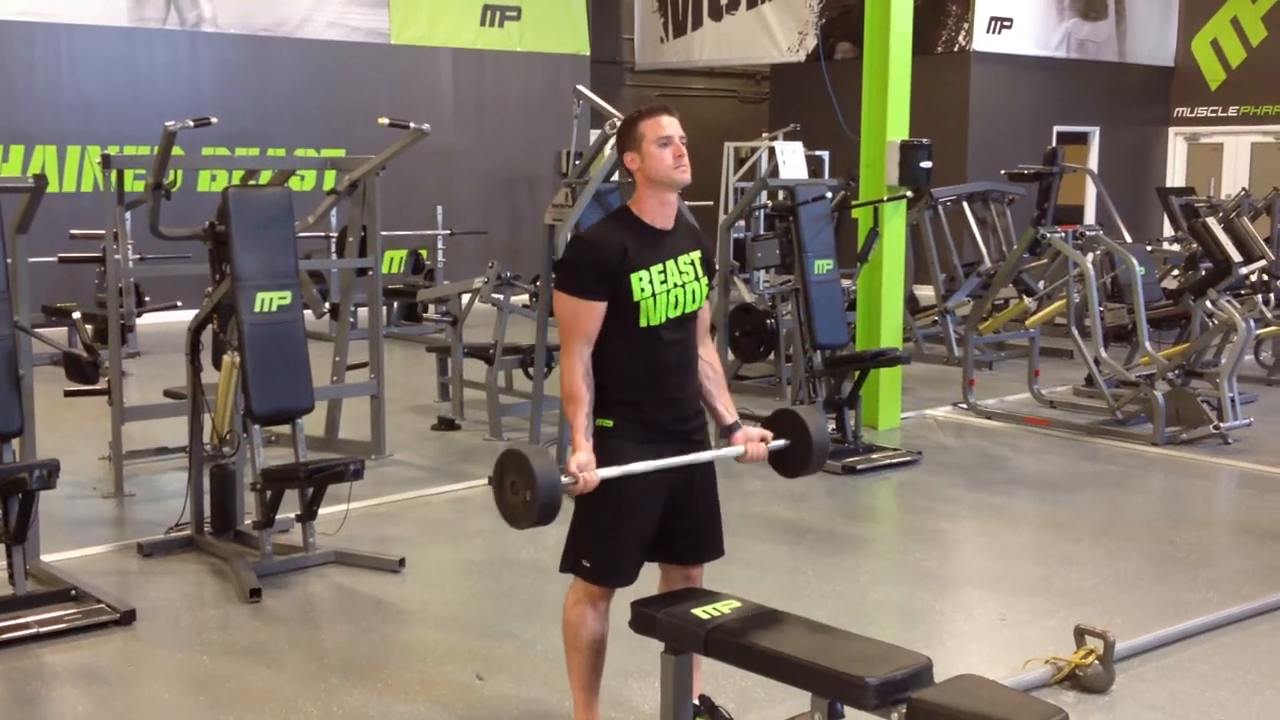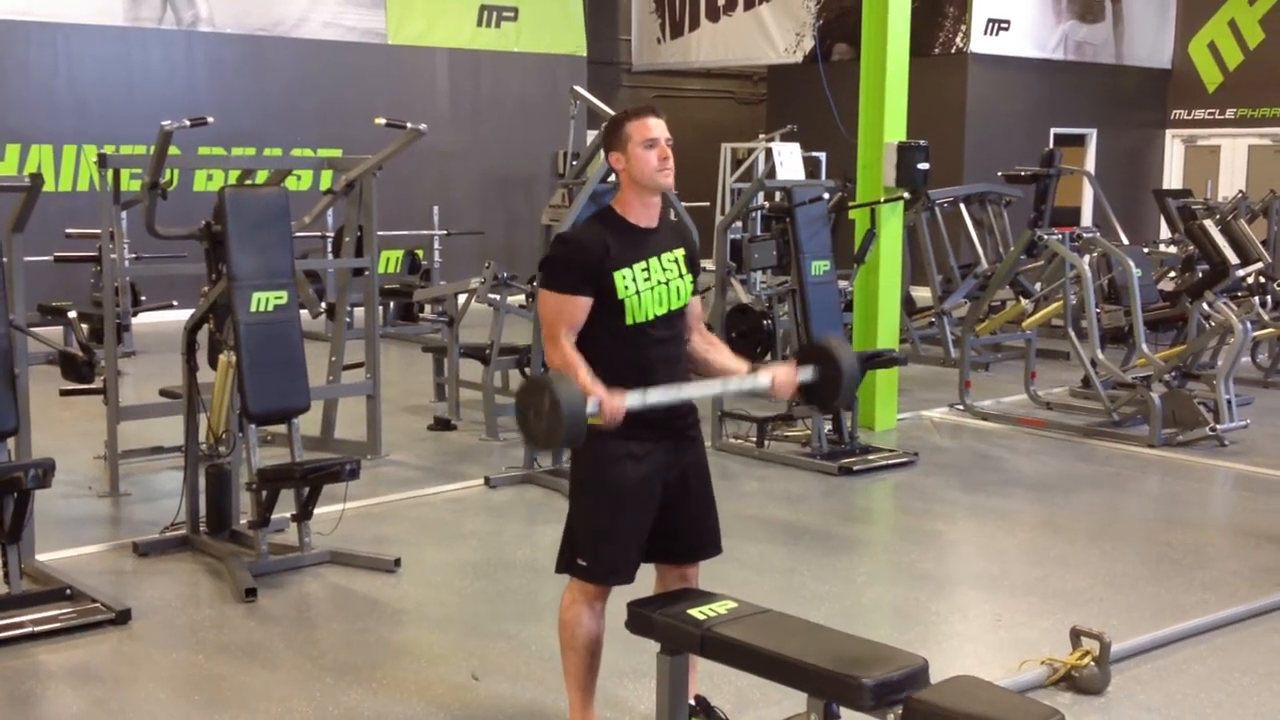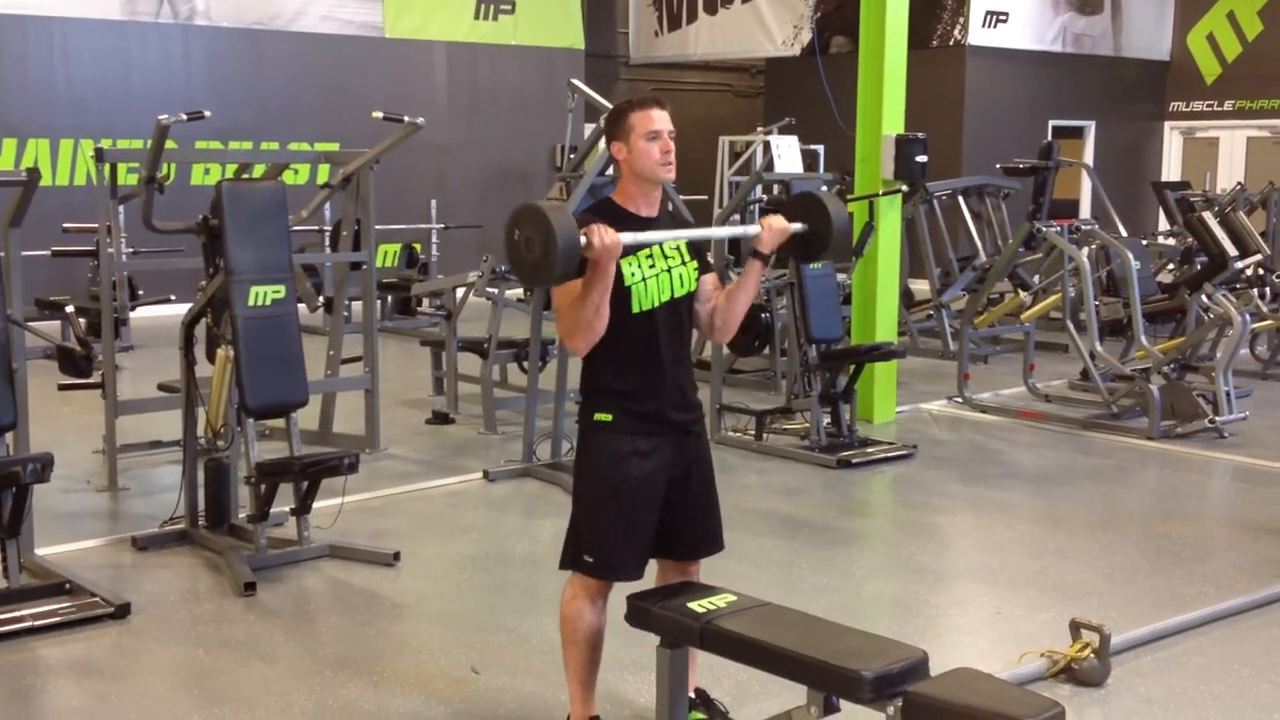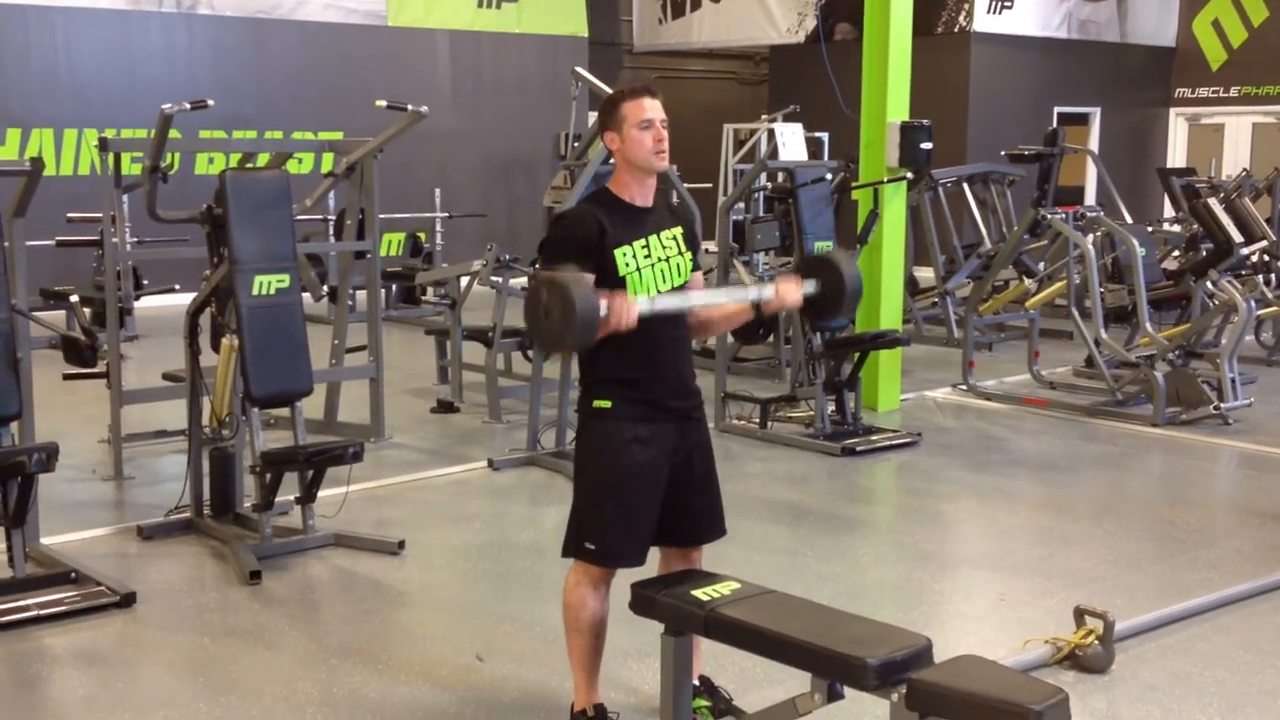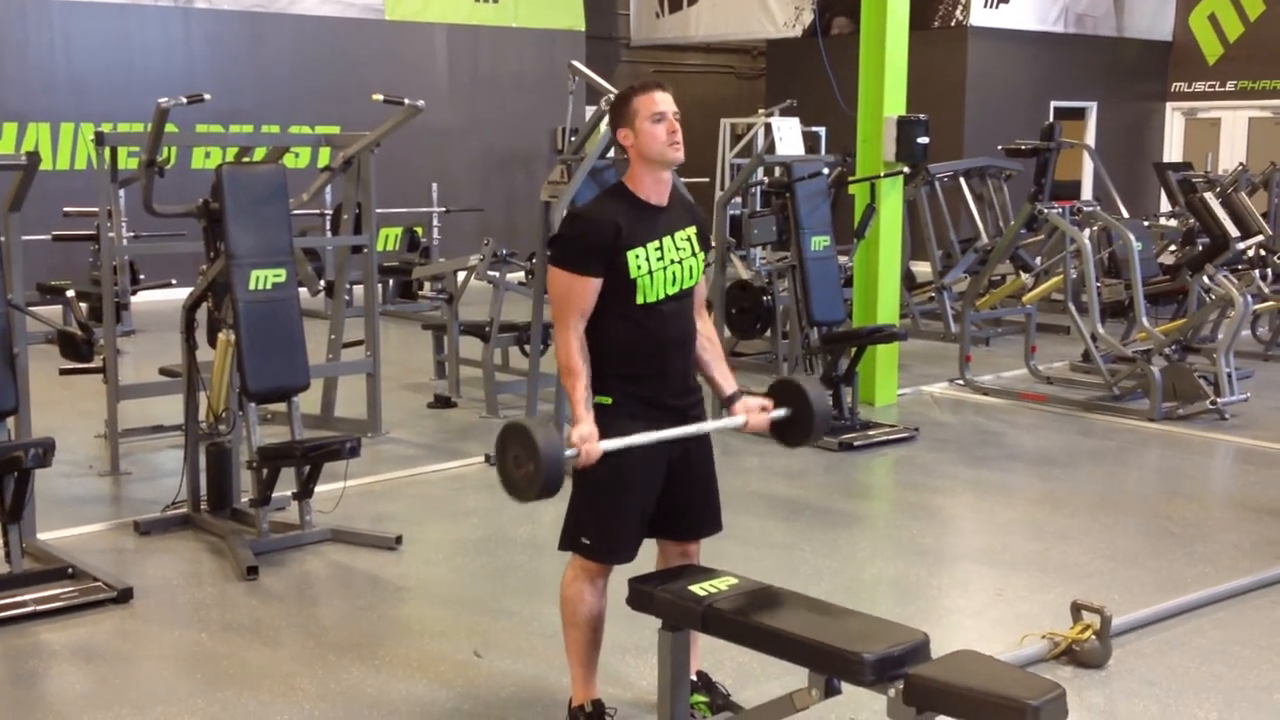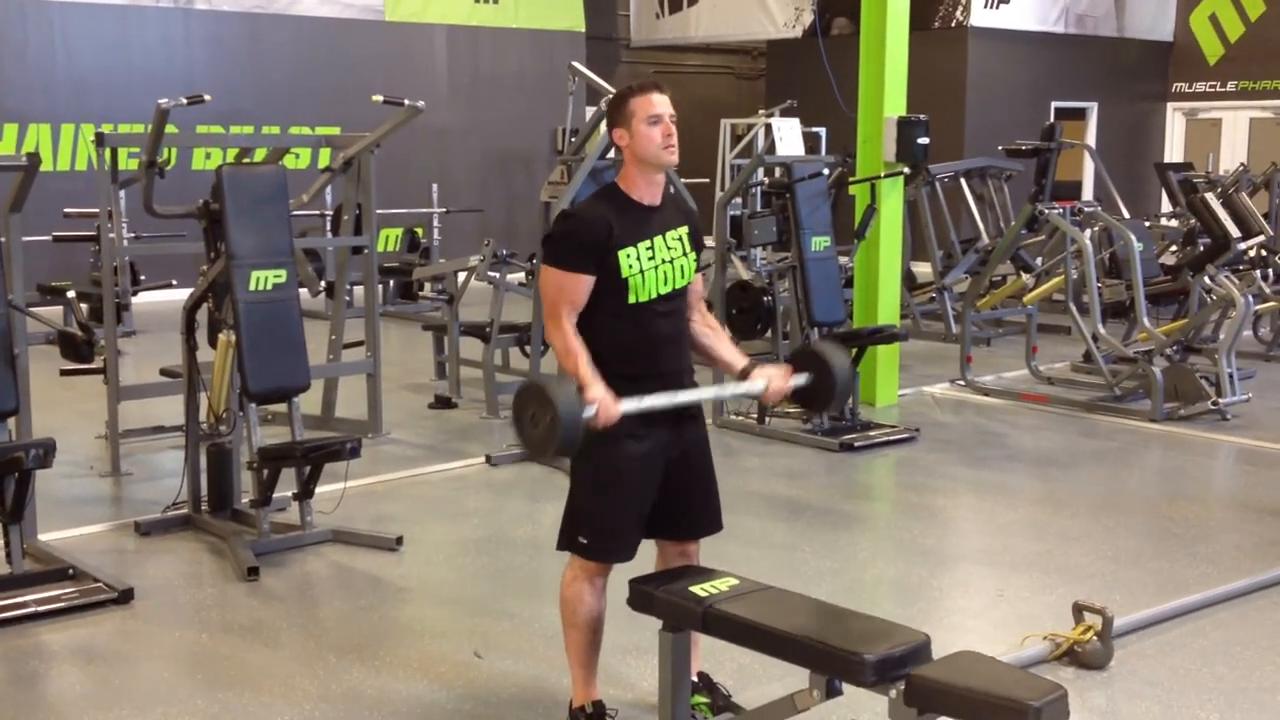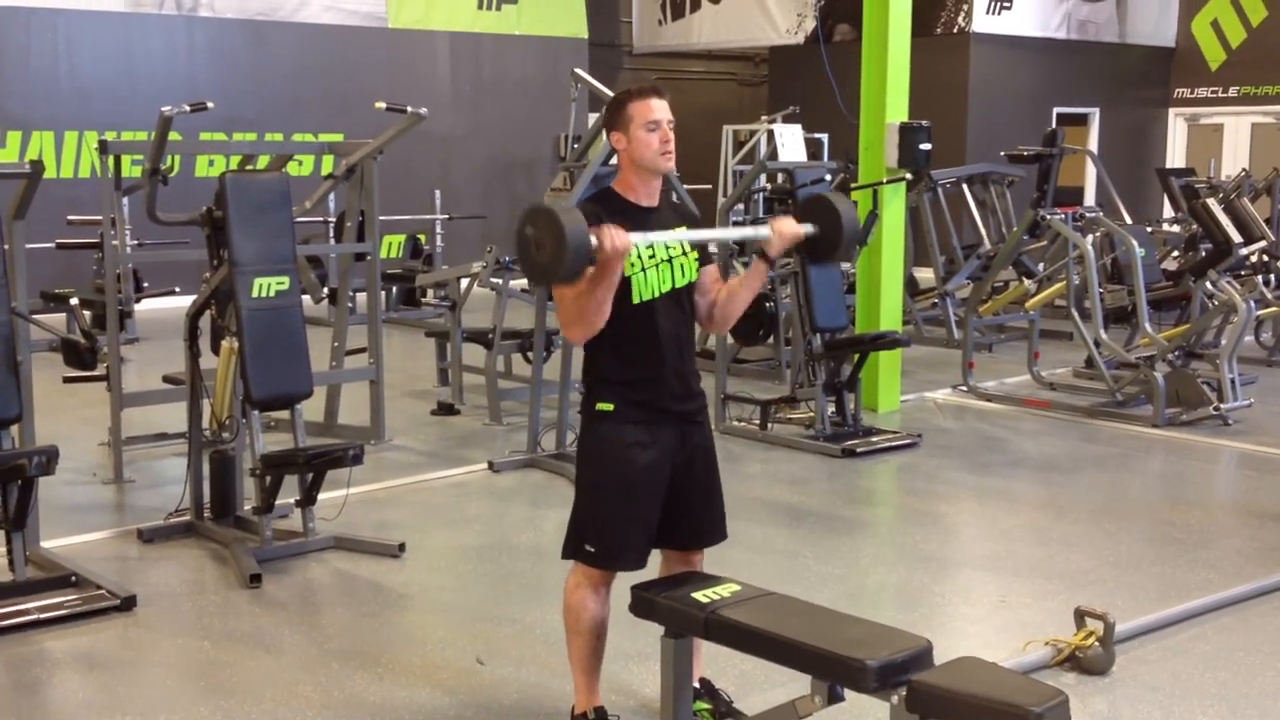
dt=0.4s
person 1, frame 1
left shoulder: (695, 242)
right shoulder: (599, 247)
right elbow: (576, 353)
left wrist: (731, 423)
right wrist: (581, 444)
left hip: (687, 435)
right hip: (622, 442)
left knee: (687, 569)
right knee: (597, 581)
person 1, frame 2
left shoulder: (680, 241)
right shoulder: (583, 247)
right elbow: (558, 344)
left wrist: (753, 373)
right wrist: (594, 393)
left hip: (680, 429)
right hip: (616, 437)
left knee: (683, 567)
right knee: (592, 581)
person 1, frame 3
left shoulder: (683, 230)
right shoulder: (590, 231)
left elbow: (718, 327)
right elbow: (578, 339)
left wrist: (759, 257)
right wrist: (603, 264)
left hip: (683, 423)
right hip: (617, 431)
left knee: (685, 562)
right knee: (596, 574)
person 1, frame 4
left shoulder: (676, 220)
right shoulder: (583, 226)
left wrist: (759, 304)
right wrist: (604, 317)
left hip: (683, 411)
right hip: (618, 418)
left knee: (686, 549)
right knee: (597, 563)
person 1, frame 5
left shoulder: (689, 216)
right shoulder: (595, 224)
right elbow: (568, 328)
left wrist: (731, 392)
right wrist: (582, 417)
left hip: (684, 410)
right hip: (620, 416)
left knee: (684, 545)
right knee: (594, 558)
person 1, frame 6
left shoulder: (684, 217)
right shoulder: (587, 223)
right elbow: (559, 322)
left wrist: (748, 367)
right wrist: (592, 389)
left hip: (680, 408)
right hip: (618, 415)
left knee: (683, 545)
right knee: (593, 558)
person 1, frame 7
left shoulder: (683, 219)
right shoulder: (592, 222)
left elbow: (716, 318)
right elbow: (577, 329)
left wrist: (766, 257)
right wrist: (610, 264)
left hip: (686, 413)
right hip: (620, 420)
left knee: (687, 553)
right knee: (597, 565)
